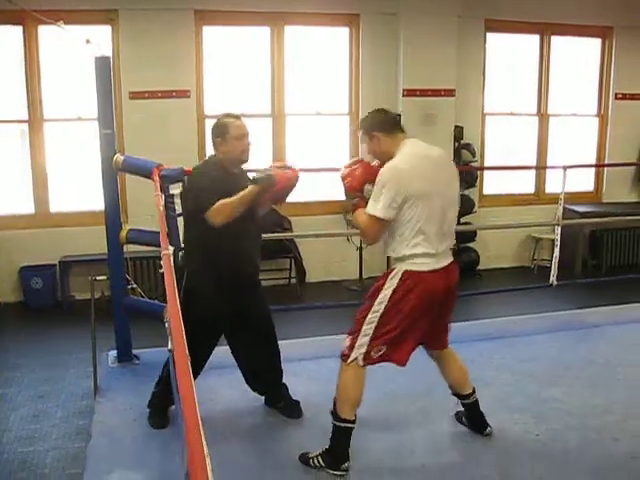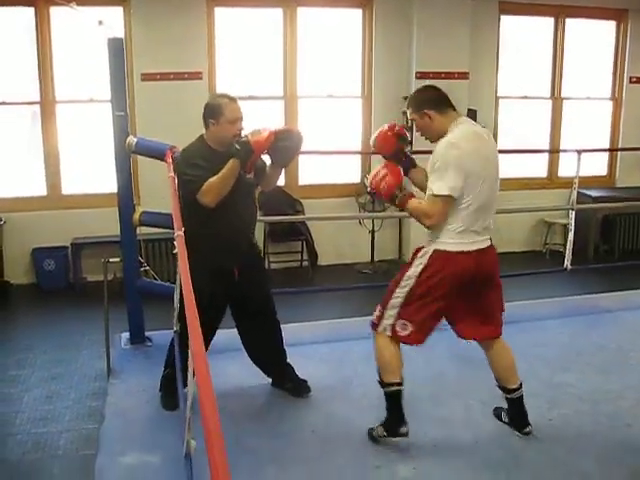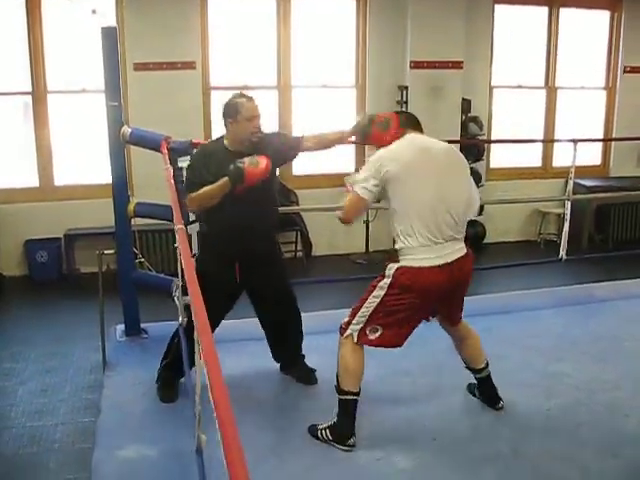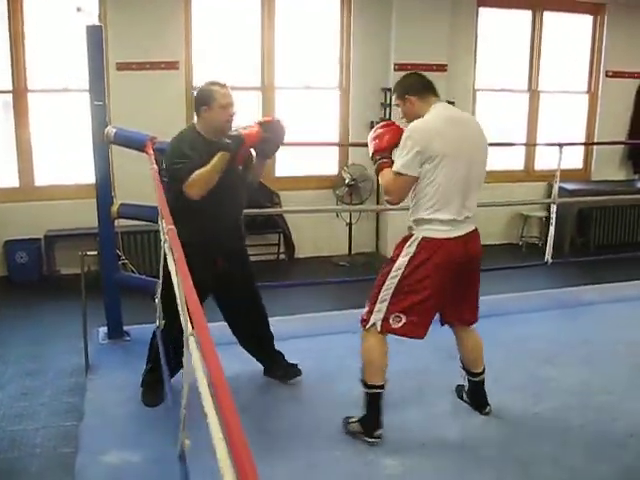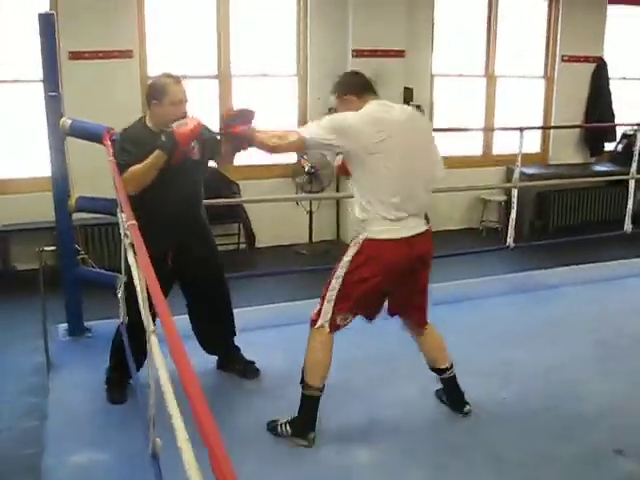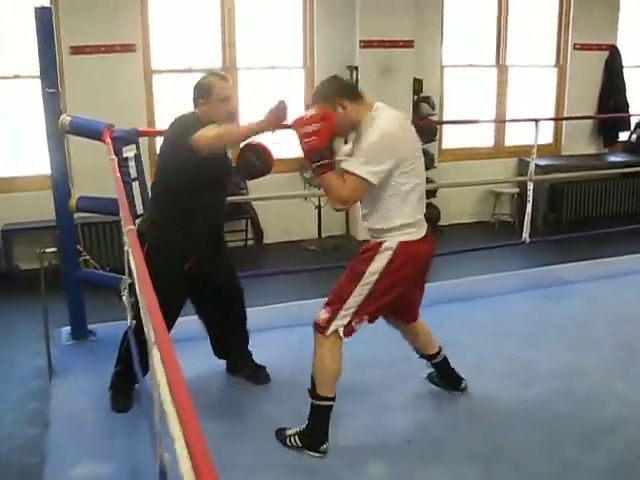
dt=0.7s
person 1, frame 1
left shoulder: (396, 170)
right shoulder: (442, 159)
left elbow: (369, 232)
left wrist: (356, 196)
left hip: (412, 276)
right hip: (444, 270)
left knee: (353, 355)
right knee: (438, 346)
left ankle: (337, 454)
right ankle: (476, 416)
person 1, frame 2
left shoulder: (450, 148)
right shoulder: (482, 138)
left elbow: (433, 215)
left wrist: (394, 192)
right wrist: (406, 161)
left hip: (444, 257)
right hip: (482, 254)
left knee: (386, 327)
right knee: (490, 336)
left ankle: (395, 419)
right ankle: (517, 413)
person 1, frame 3
left shoulder: (386, 157)
right shoulder: (455, 155)
left elbow: (348, 215)
right elbow: (471, 207)
left wrist: (361, 185)
left hip: (417, 271)
right hip: (458, 262)
left knee: (352, 334)
right knee: (454, 323)
left ankle: (343, 428)
right ankle: (489, 391)
person 1, frame 4
left shoulder: (420, 130)
right shoulder: (474, 127)
left elbow: (393, 193)
left wrist: (380, 156)
left hip: (429, 244)
right hip: (467, 239)
left knee: (376, 325)
right knee: (462, 321)
left ankle: (372, 419)
right ankle: (477, 394)
person 1, frame 5
left shoulder: (350, 124)
right shoulder: (417, 120)
left elbow: (283, 142)
left wrist: (247, 133)
left hip: (378, 244)
right hip: (419, 239)
left knee: (322, 324)
right knee: (417, 320)
left ankle: (304, 423)
right ankle: (455, 394)
person 1, frame 6
left shoulder: (384, 134)
right shoulder: (369, 124)
left elbow: (343, 197)
right elbow: (340, 183)
left wrist: (317, 153)
right wrist: (318, 152)
left hip: (397, 246)
right hip: (409, 241)
left knee: (328, 328)
right knee: (402, 317)
left ankle: (315, 434)
right ankle: (448, 375)
person 2, frame 1
left shoulder: (237, 174)
right shoulder: (205, 175)
right elbow: (217, 217)
left wrist: (265, 193)
right wrist: (256, 188)
left hip: (242, 276)
right hip: (205, 279)
left knee: (261, 334)
right knee: (194, 345)
left ankle: (276, 394)
right ankle: (160, 401)
person 2, frame 2
left shoulder: (242, 147)
right shoulder: (192, 157)
left elbow: (265, 184)
right elbow: (208, 197)
left wrist: (279, 160)
right wrist: (238, 159)
left hip: (244, 252)
right hip: (206, 259)
left knee: (262, 315)
right knee: (195, 325)
left ankle: (281, 374)
right ankle: (171, 384)
person 2, frame 3
left shoulder: (268, 144)
right shoulder: (207, 155)
left elbow: (308, 142)
right elbow: (192, 203)
left wrist: (352, 132)
right wrist: (230, 178)
left hip: (262, 249)
right hip: (219, 254)
left knee: (284, 309)
left ankle: (292, 362)
right ankle: (169, 375)
person 2, frame 4
left shoulder: (229, 137)
right shoulder: (182, 145)
left elbow: (250, 178)
right elbow: (194, 189)
left wrist: (262, 153)
right wrist: (226, 152)
left hip: (229, 244)
right hip: (191, 248)
left knee: (248, 305)
right knee: (177, 316)
left ankle: (272, 360)
right ankle: (154, 378)
person 2, frame 5
left shoulder: (188, 129)
right shoulder: (131, 138)
left elbow: (221, 154)
right elbow: (130, 185)
right wrist: (164, 148)
left hip: (194, 235)
right hip: (152, 241)
left knee: (214, 296)
right knee: (140, 311)
left ankle: (228, 355)
right ankle: (119, 376)
person 2, frame 6
left shoulder: (221, 129)
right shoulder: (186, 127)
right elbow: (206, 143)
right wrist: (263, 123)
left hip: (206, 240)
right hip: (166, 241)
left knee: (228, 299)
left ankle: (238, 359)
right ankle: (122, 381)
